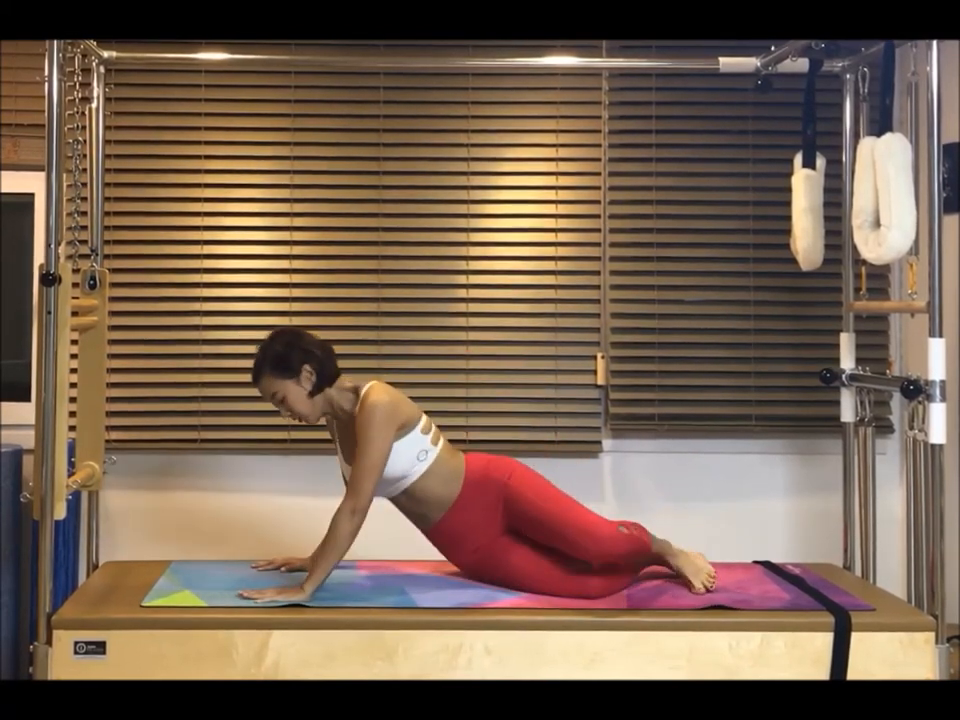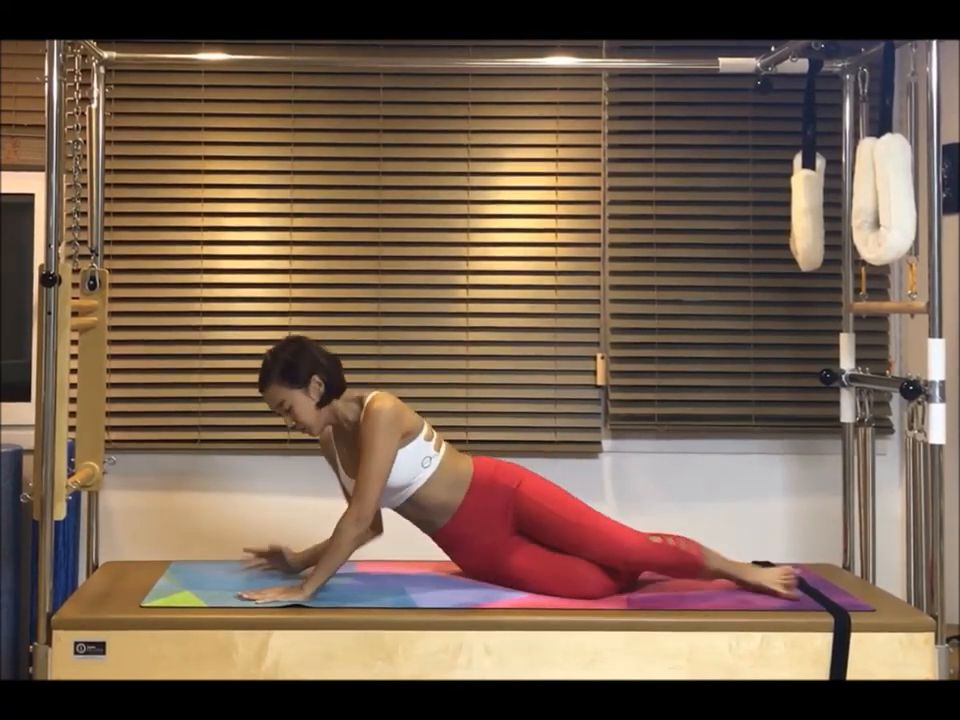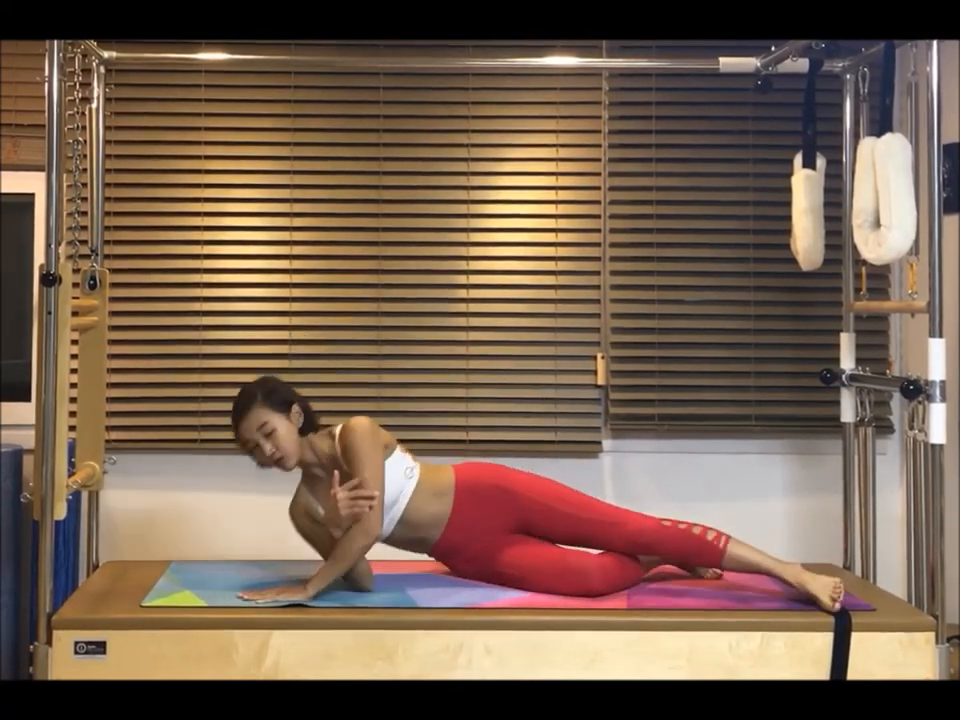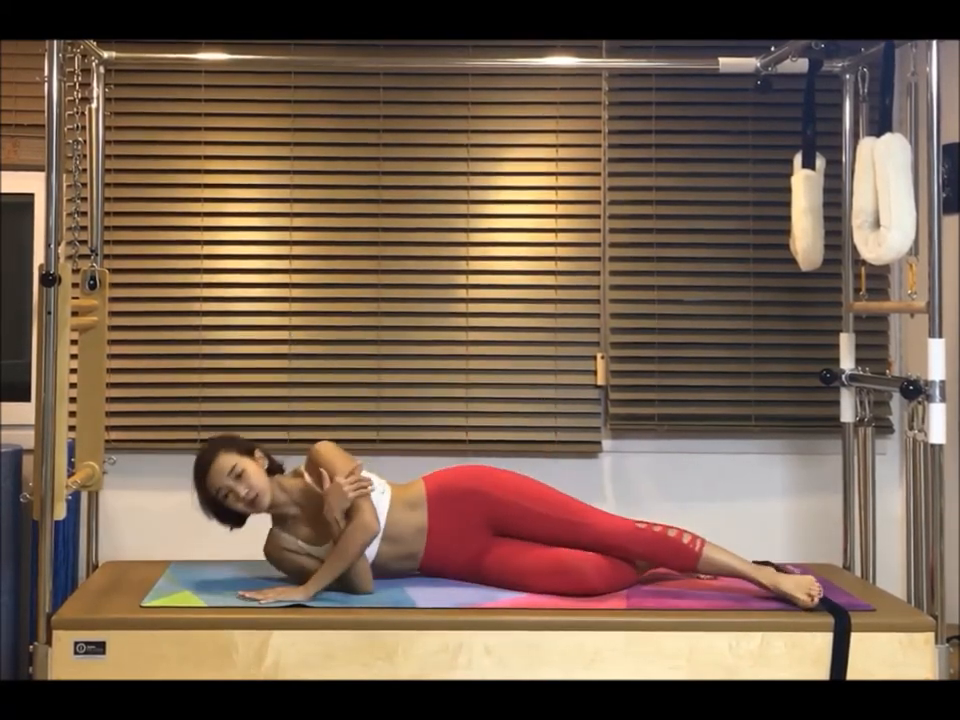
dt=0.3s
person 1, frame 1
left shoulder: (376, 403)
right shoulder: (337, 421)
left elbow: (356, 509)
right elbow: (355, 503)
left wrist: (306, 588)
right wrist: (313, 560)
left hip: (493, 486)
right hip: (466, 543)
left knee: (597, 542)
left ankle: (663, 549)
right ankle: (647, 561)
person 1, frame 2
left shoulder: (378, 411)
right shoulder: (331, 441)
left elbow: (358, 516)
right elbow: (367, 526)
left wrist: (304, 589)
right wrist: (298, 560)
left hip: (503, 492)
right hip: (476, 549)
left knee: (624, 550)
left ankle: (732, 569)
right ankle: (652, 568)
person 1, frame 3
left shoulder: (357, 432)
right shoulder: (303, 510)
left elbow: (370, 525)
right elbow: (361, 576)
left wrist: (310, 587)
right wrist: (340, 521)
left hip: (489, 496)
right hip: (471, 553)
left knee: (633, 527)
right knee: (594, 577)
left ankle: (790, 574)
right ankle: (665, 569)
person 1, frame 4
left shoulder: (320, 457)
right shoulder: (280, 546)
left elbow: (366, 525)
right elbow: (360, 582)
left wrist: (305, 589)
right wrist: (334, 524)
left hip: (464, 499)
right hip: (460, 559)
left knee: (612, 530)
right knee: (592, 576)
left ankle: (767, 577)
right ankle: (656, 571)
